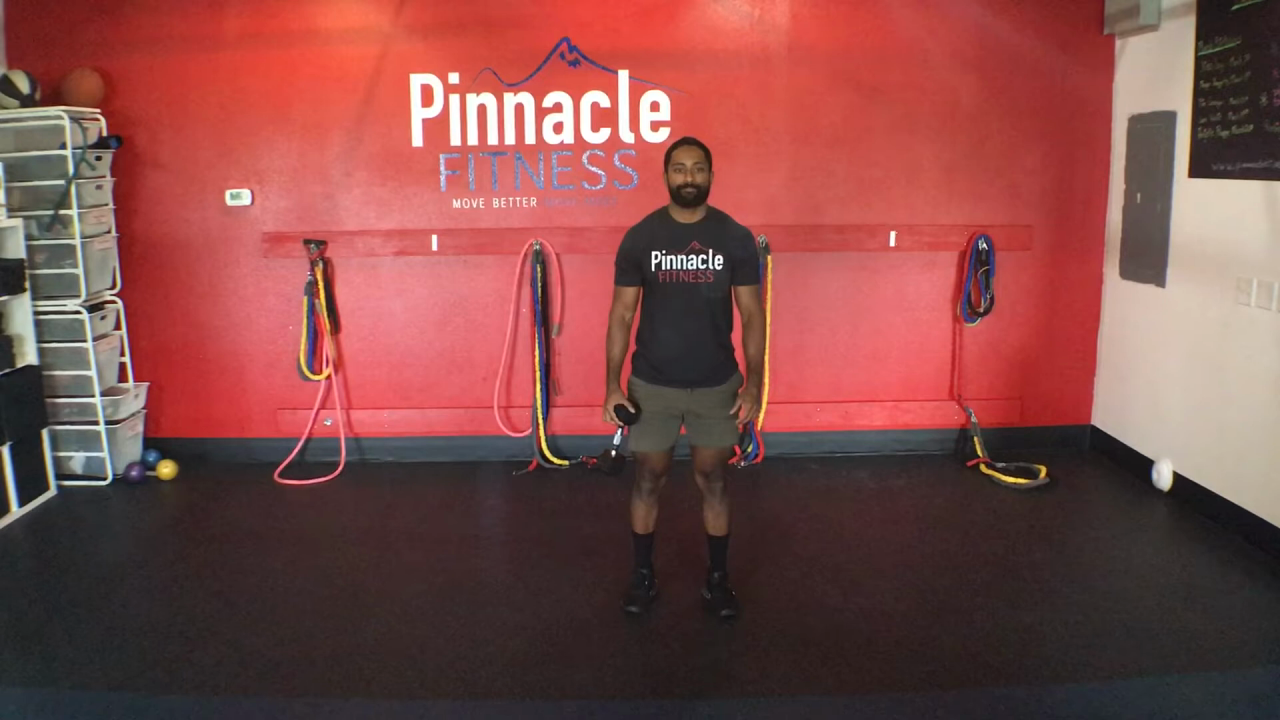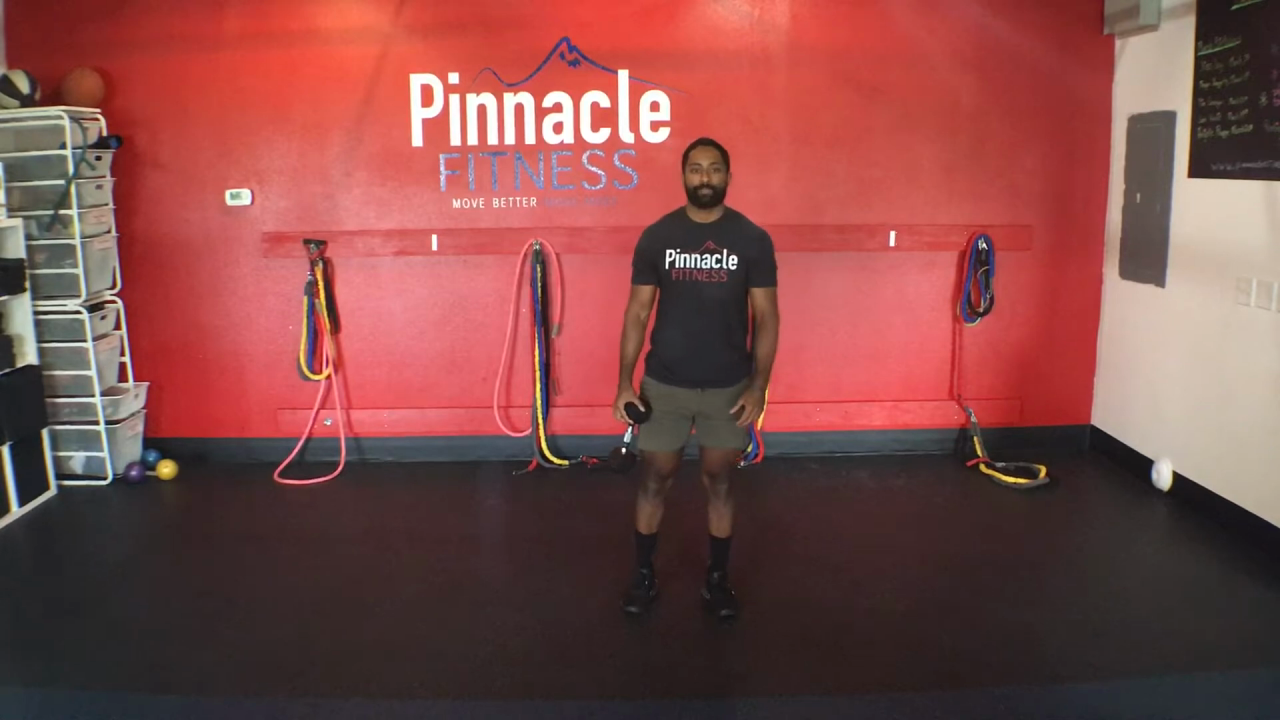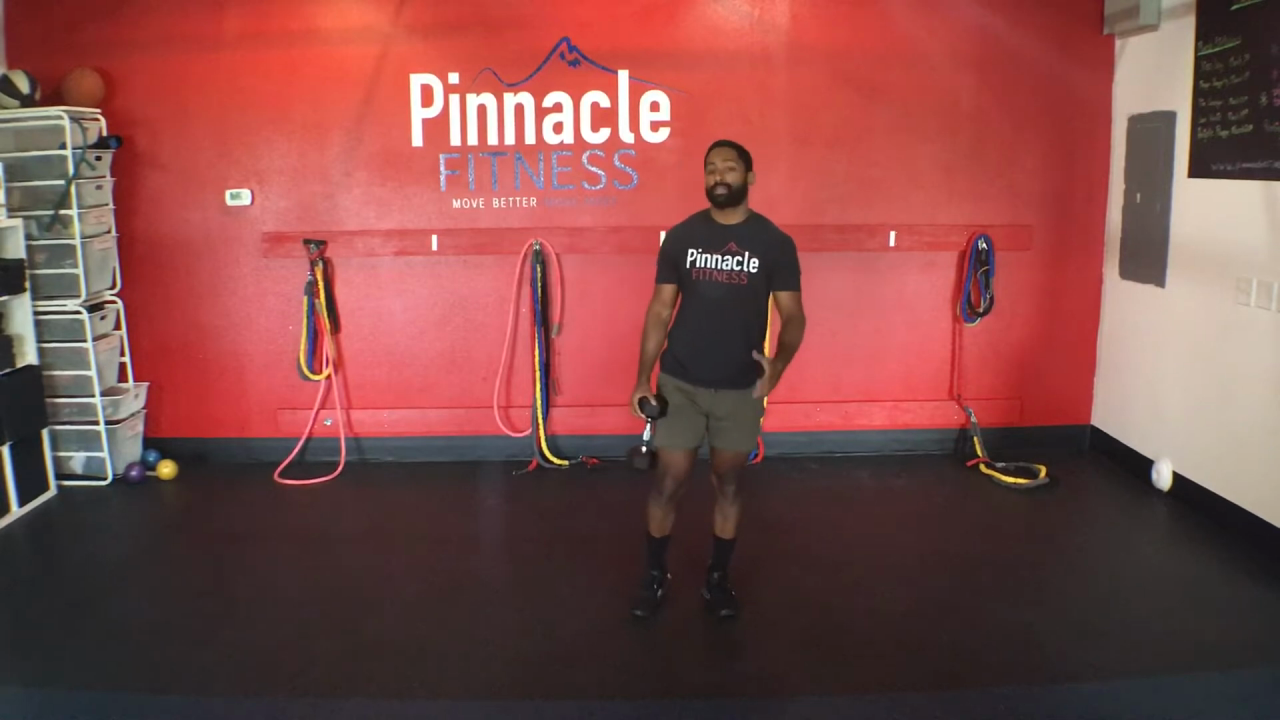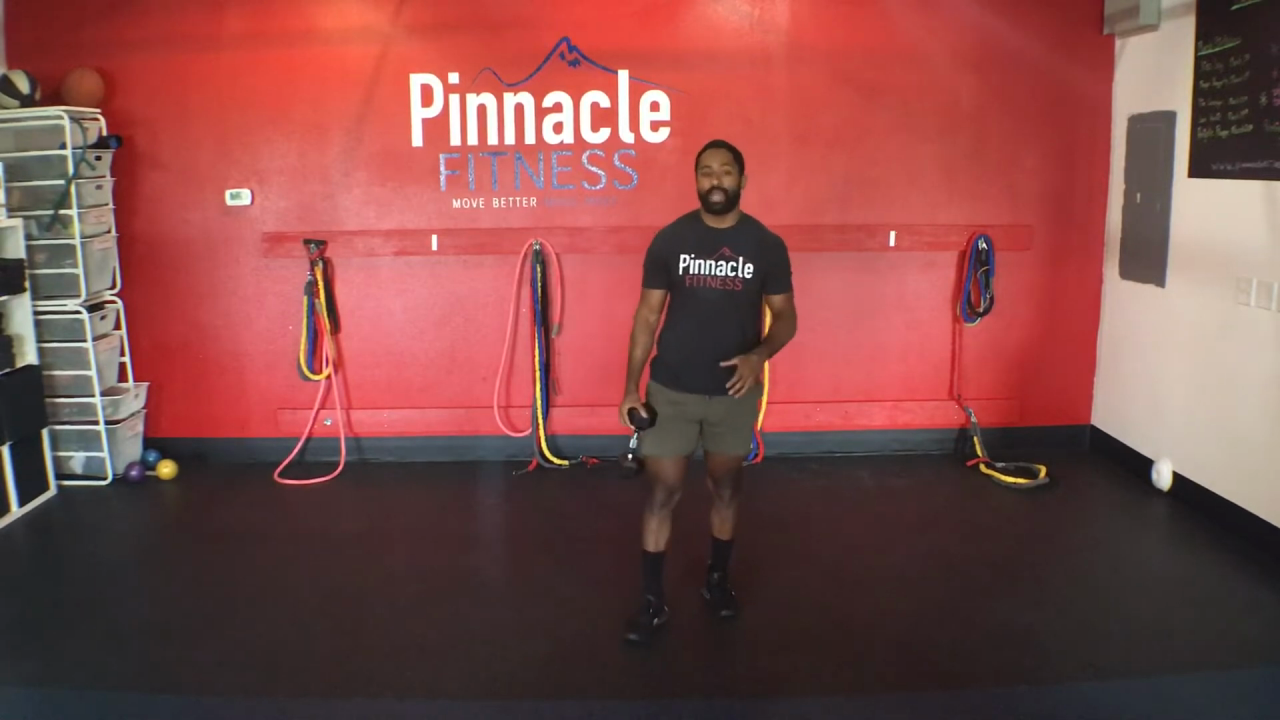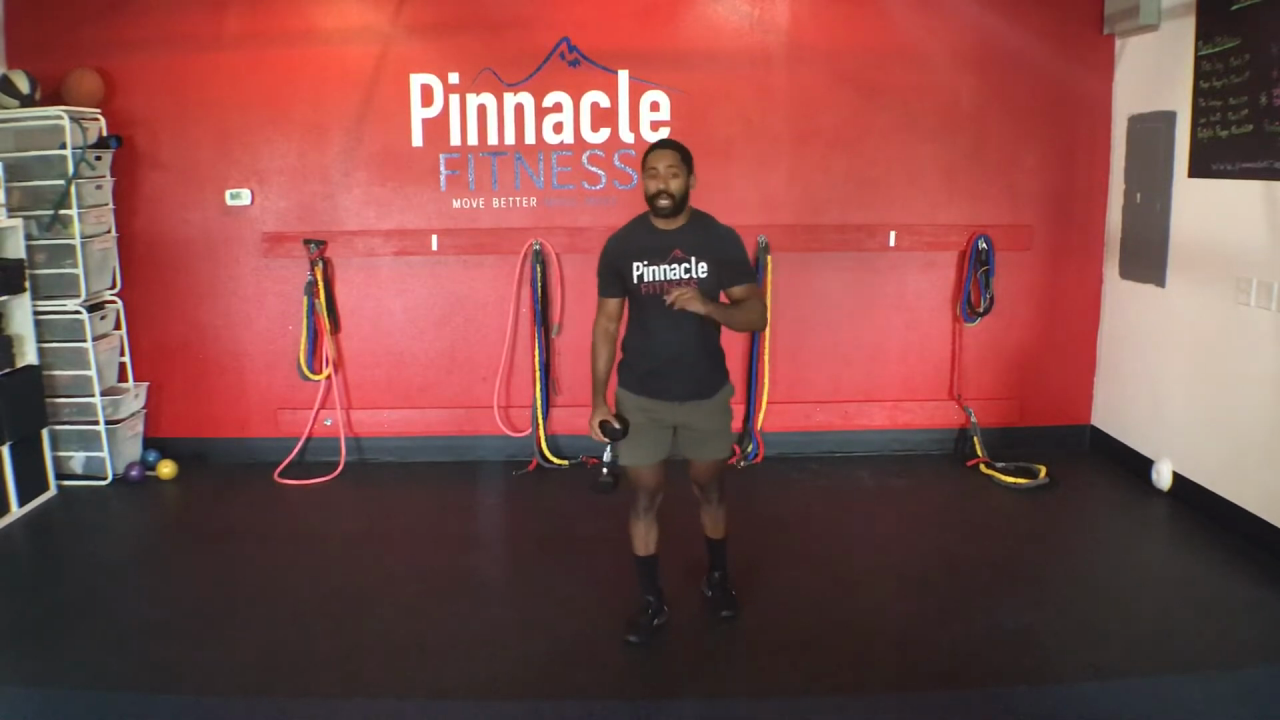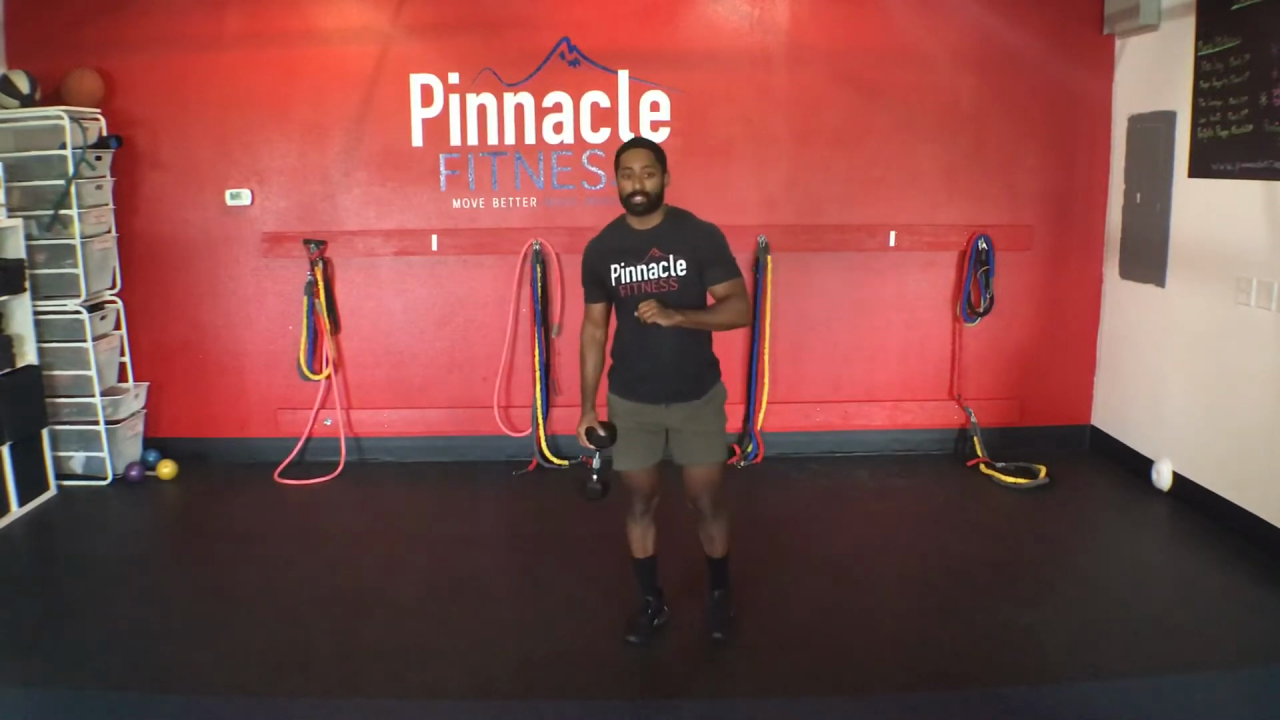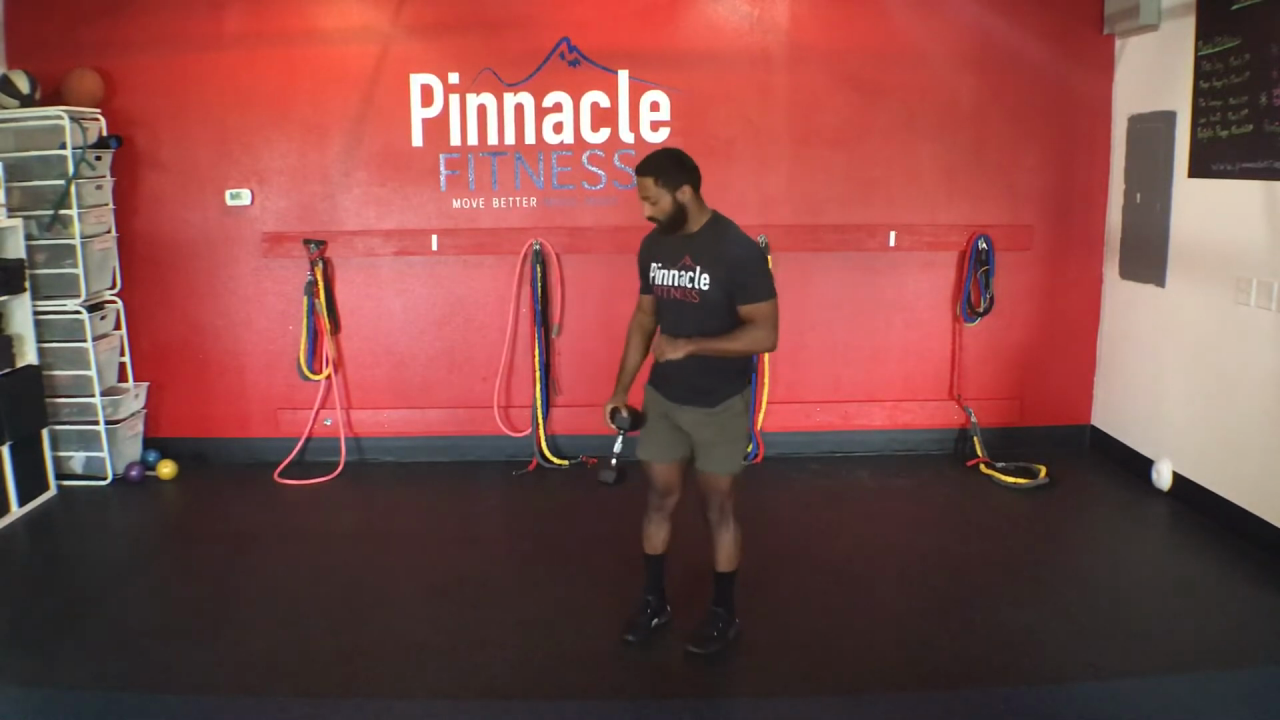
dt=0.5s
person 1, frame 1
left shoulder: (736, 238)
right shoulder: (639, 238)
left elbow: (751, 314)
right elbow: (621, 314)
left wrist: (754, 383)
right wrist: (612, 385)
left hip: (716, 384)
right hip: (652, 384)
left knee: (713, 481)
right knee: (649, 480)
left ankle: (717, 577)
right ankle: (643, 574)
person 1, frame 2
left shoulder: (752, 239)
right shoulder: (656, 236)
left elbow: (766, 316)
right elbow: (637, 312)
left wrist: (758, 386)
right wrist: (624, 383)
left hip: (727, 387)
right hip: (664, 384)
left knee: (719, 483)
right knee: (655, 481)
left ankle: (717, 578)
right ankle: (644, 574)
person 1, frame 3
left shoulder: (775, 244)
right shoulder: (680, 237)
left elbow: (793, 315)
right elbow: (659, 311)
left wrist: (780, 362)
right wrist: (643, 379)
left hip: (741, 388)
right hip: (680, 383)
left knee: (728, 485)
right knee: (669, 483)
left ankle: (717, 578)
right ankle: (655, 574)
person 1, frame 4
left shoulder: (767, 245)
right shoulder: (669, 240)
left elbow: (785, 317)
right elbow: (647, 315)
left wrist: (759, 356)
right wrist: (631, 387)
left hip: (733, 392)
right hip: (671, 390)
left knee: (725, 488)
right knee: (663, 492)
left ankle: (717, 578)
right ankle: (653, 600)
person 1, frame 5
left shoulder: (721, 240)
right shoulder: (620, 245)
left elbow: (755, 313)
right elbow: (607, 323)
left wrist: (706, 306)
right wrist: (599, 399)
left hip: (706, 393)
right hip: (640, 396)
left knee: (709, 489)
right knee: (645, 498)
left ankle: (717, 575)
right ankle: (651, 600)
person 1, frame 6
left shoulder: (701, 236)
right shoulder: (601, 249)
left elbow: (740, 308)
right elbow: (594, 328)
left wrist: (675, 316)
right wrist: (588, 407)
left hip: (698, 396)
right hip: (631, 400)
left knee: (706, 502)
right knee: (641, 503)
left ankle: (719, 590)
right ankle: (652, 601)
person 1, frame 7
left shoulder: (738, 252)
right shoulder: (653, 245)
left elbow: (765, 333)
left wrist: (690, 345)
right wrist: (622, 388)
left hip: (721, 402)
right hip: (664, 397)
left knee: (717, 507)
right knee: (660, 499)
left ankle: (723, 612)
right ankle: (654, 604)
